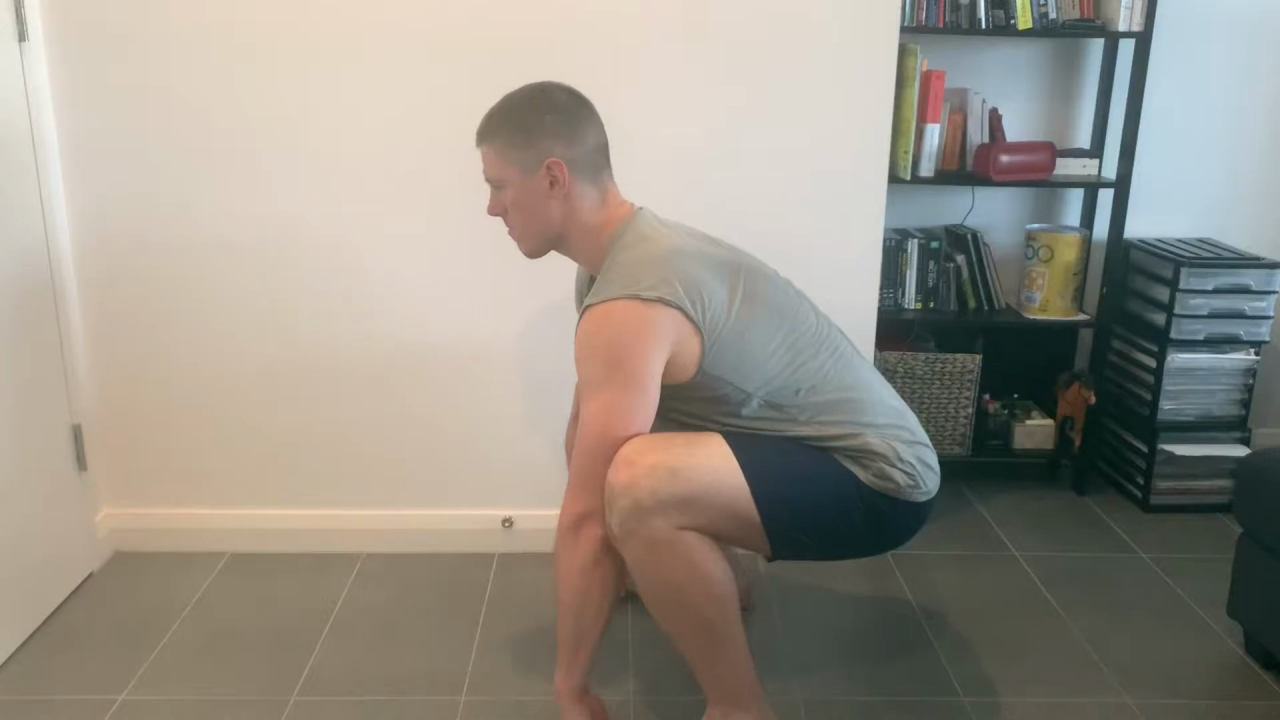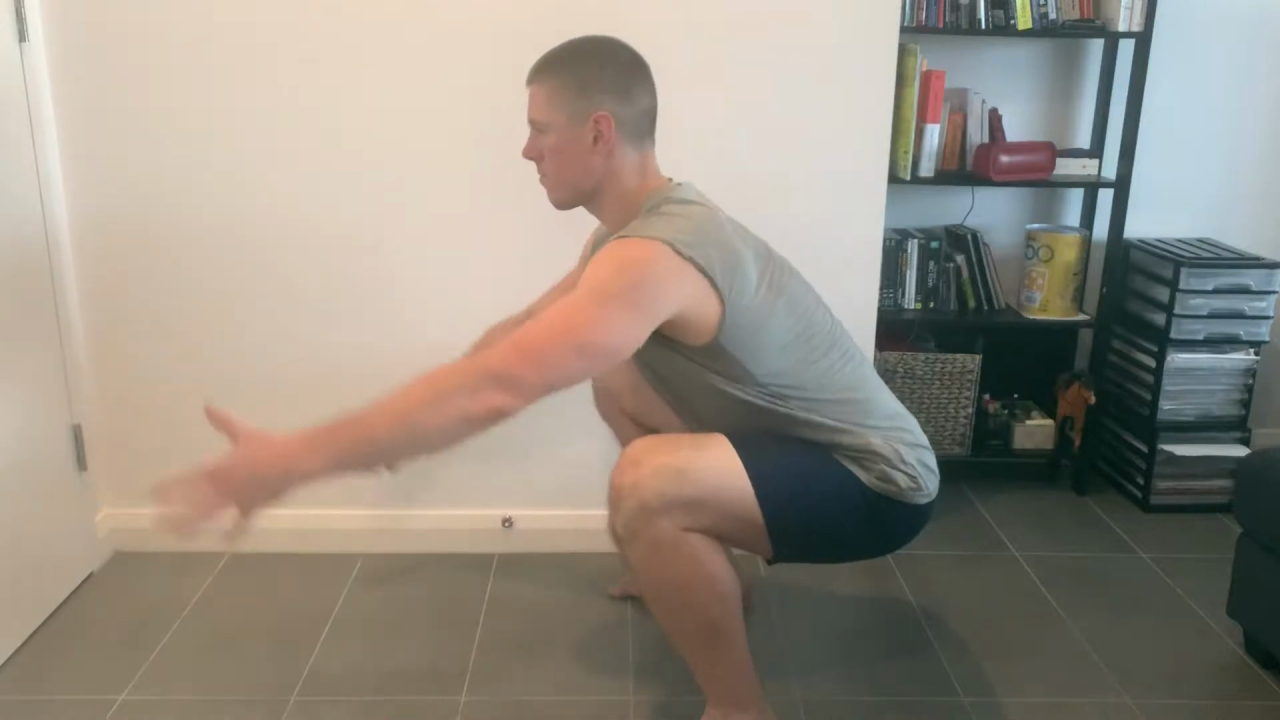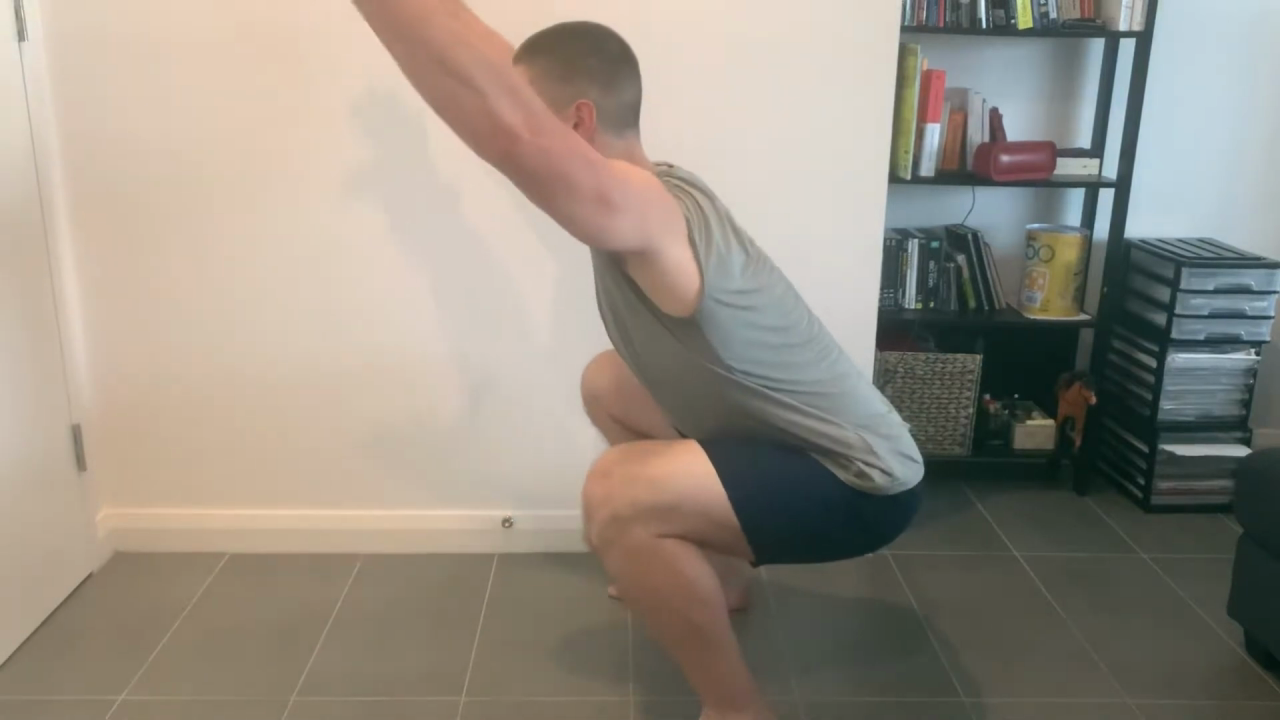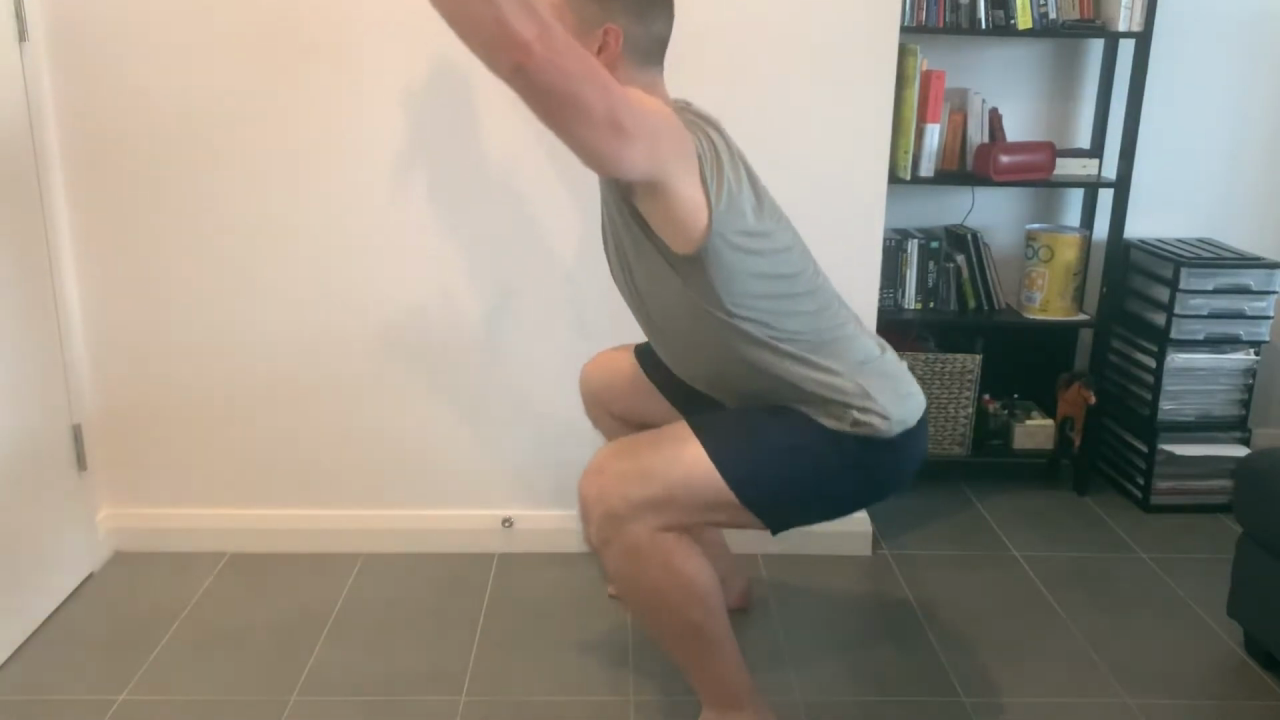
dt=0.5s
person 1, frame 1
left shoulder: (627, 308)
right shoulder: (628, 250)
left elbow: (589, 516)
right elbow: (585, 429)
left hip: (876, 484)
right hip: (833, 444)
left knee: (640, 484)
right ankle: (699, 579)
person 1, frame 2
left shoulder: (651, 258)
right shoulder: (637, 229)
left elbow: (491, 388)
right elbow: (523, 329)
left wrist: (294, 461)
right wrist: (393, 428)
left hip: (876, 485)
right hip: (818, 443)
left knee: (646, 483)
right knee: (620, 383)
right ankle: (710, 574)
person 1, frame 3
left shoulder: (645, 212)
right shoulder: (646, 196)
left elbow: (510, 127)
right elbow: (514, 90)
left hip: (860, 484)
right hip: (815, 441)
left knee: (618, 493)
right knee: (609, 383)
right ankle: (716, 572)
person 1, frame 4
left shoulder: (659, 144)
right shoulder: (652, 131)
left hip: (859, 429)
right hip: (799, 383)
left knee: (614, 496)
right knee: (611, 385)
right ankle: (715, 577)
